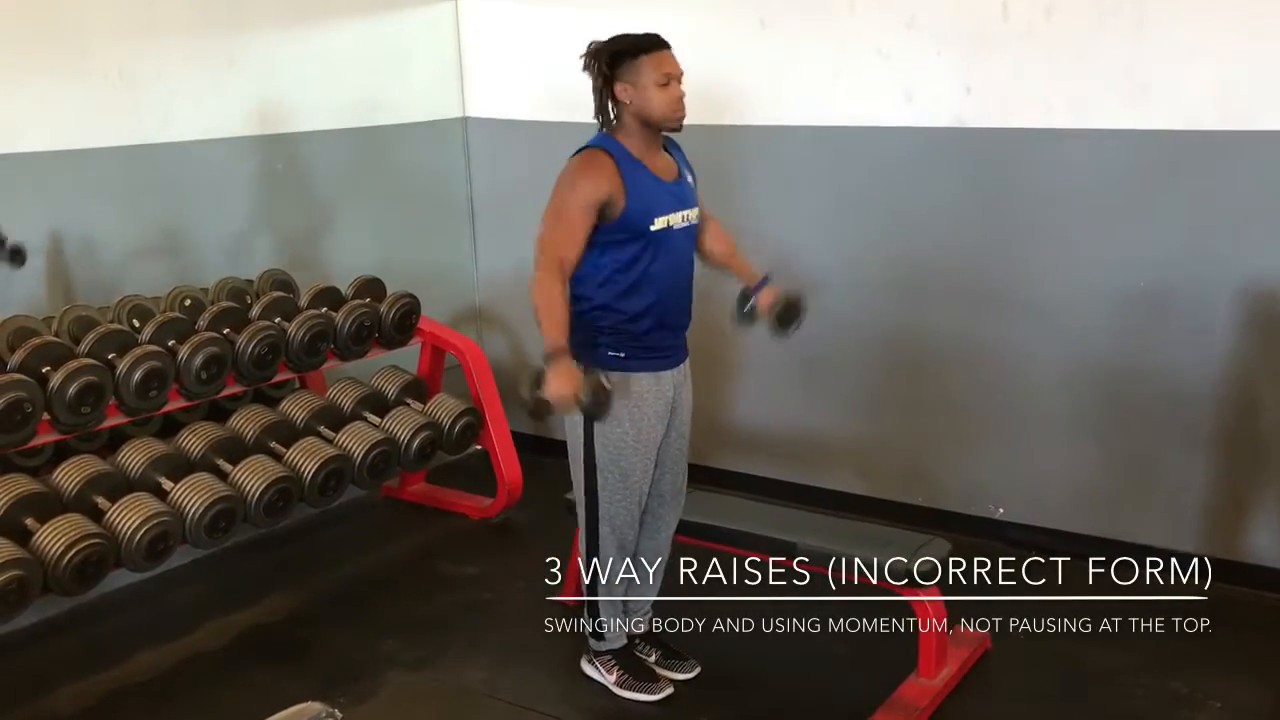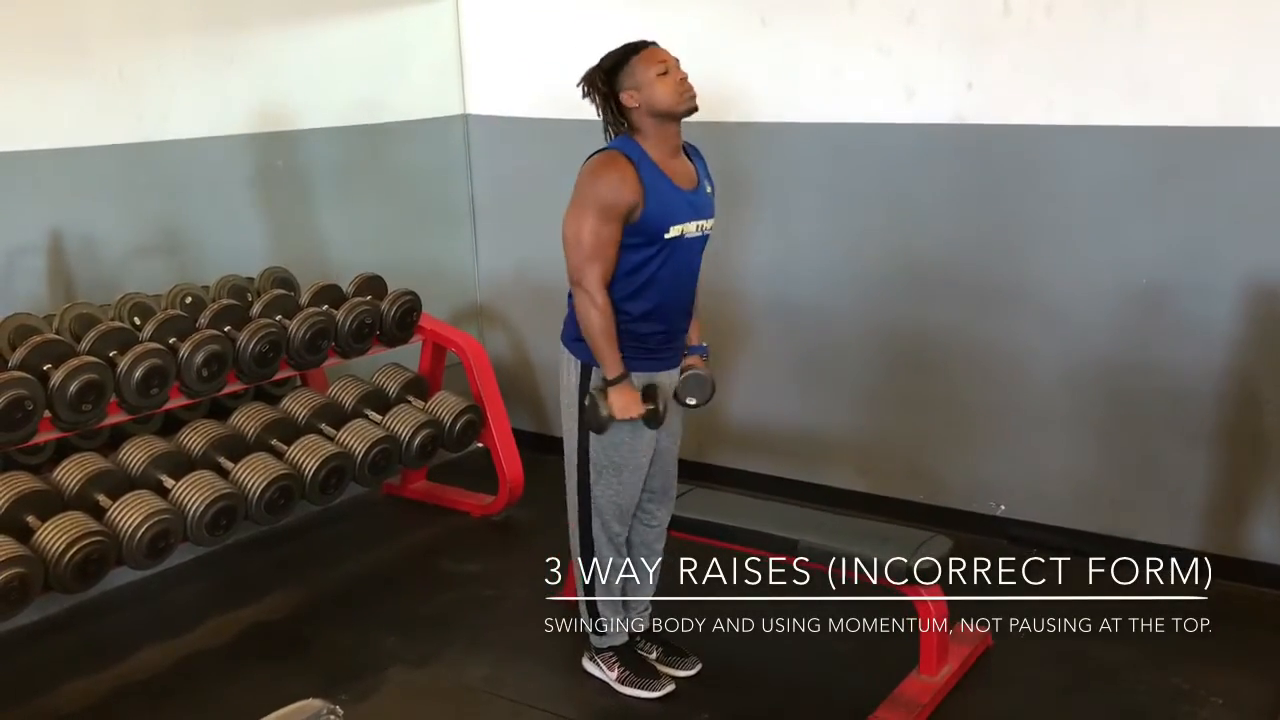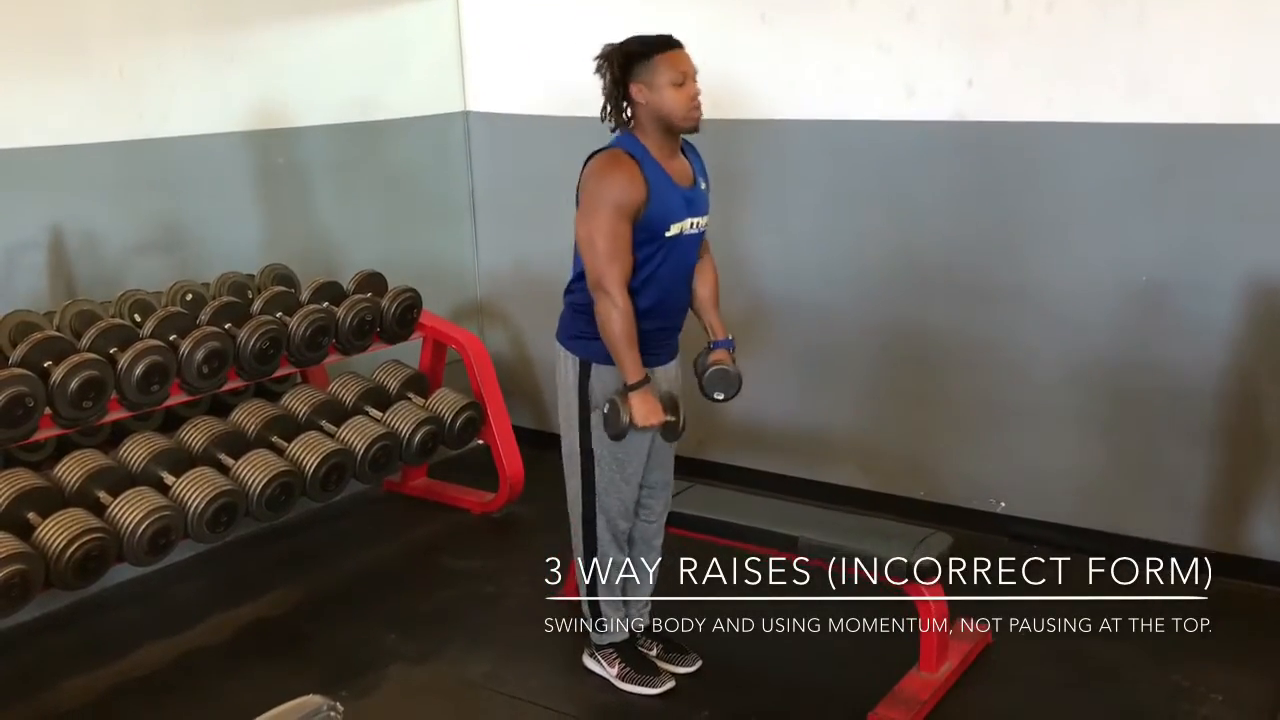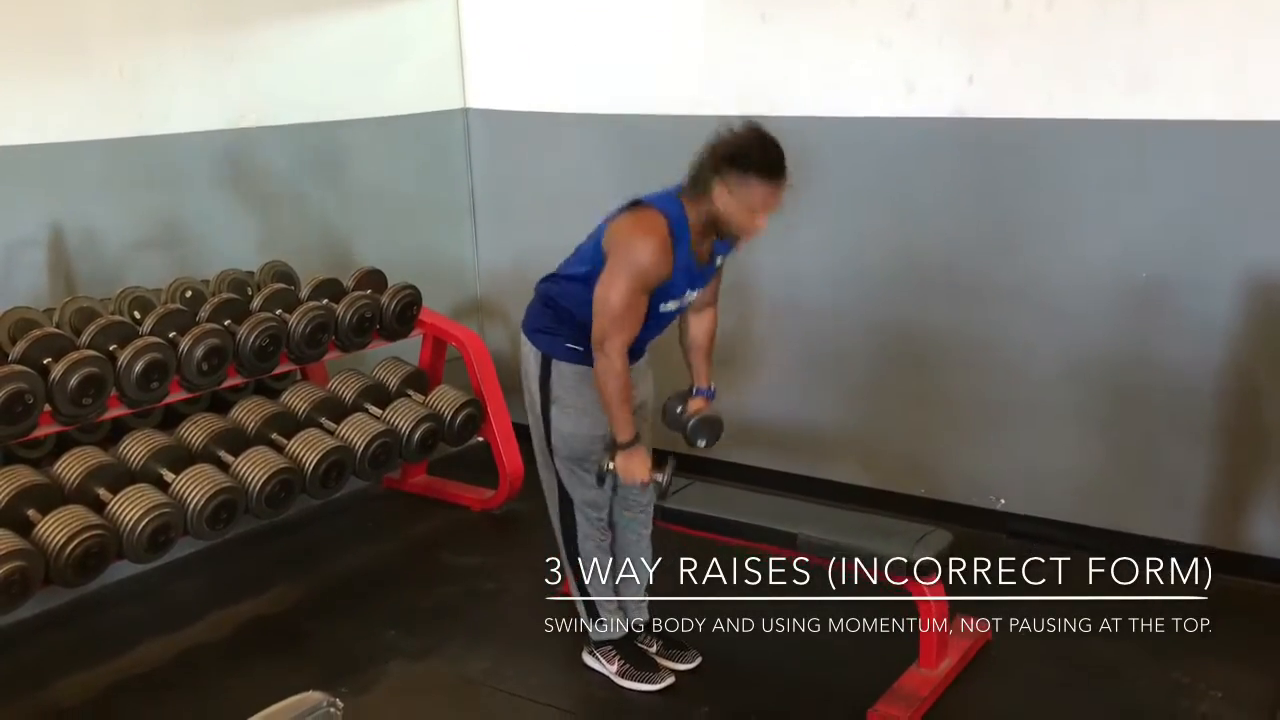
dt=0.3s
person 1, frame 1
left shoulder: (675, 159)
right shoulder: (596, 170)
left elbow: (704, 232)
right elbow: (550, 268)
left wrist: (755, 281)
right wrist: (558, 357)
left hip: (672, 366)
right hip: (615, 373)
left knee: (662, 508)
right knee: (614, 515)
left ankle: (637, 628)
right ankle: (605, 647)
person 1, frame 2
left shoulder: (696, 164)
right shoulder: (612, 175)
right elbow: (589, 287)
left wrist: (695, 346)
right wrist: (616, 382)
left hip: (664, 366)
right hip: (607, 367)
left knee: (654, 506)
right knee: (607, 511)
left ankle: (636, 627)
right ankle: (605, 644)
person 1, frame 3
left shoulder: (692, 162)
right shoulder: (614, 173)
right elbow: (606, 289)
left wrist: (719, 339)
right wrist: (636, 387)
left hip: (660, 357)
right hip: (603, 364)
left knee: (651, 502)
right knee: (607, 506)
left ankle: (636, 622)
right ankle: (606, 641)
person 1, frame 4
left shoulder: (716, 230)
right shoulder: (649, 239)
left elbow: (701, 310)
right elbow: (607, 349)
left wrist: (702, 388)
right wrist: (626, 444)
left hip: (623, 347)
right hip: (564, 355)
left knee: (633, 492)
right knee: (587, 498)
left ankle: (634, 620)
right ankle: (605, 639)
